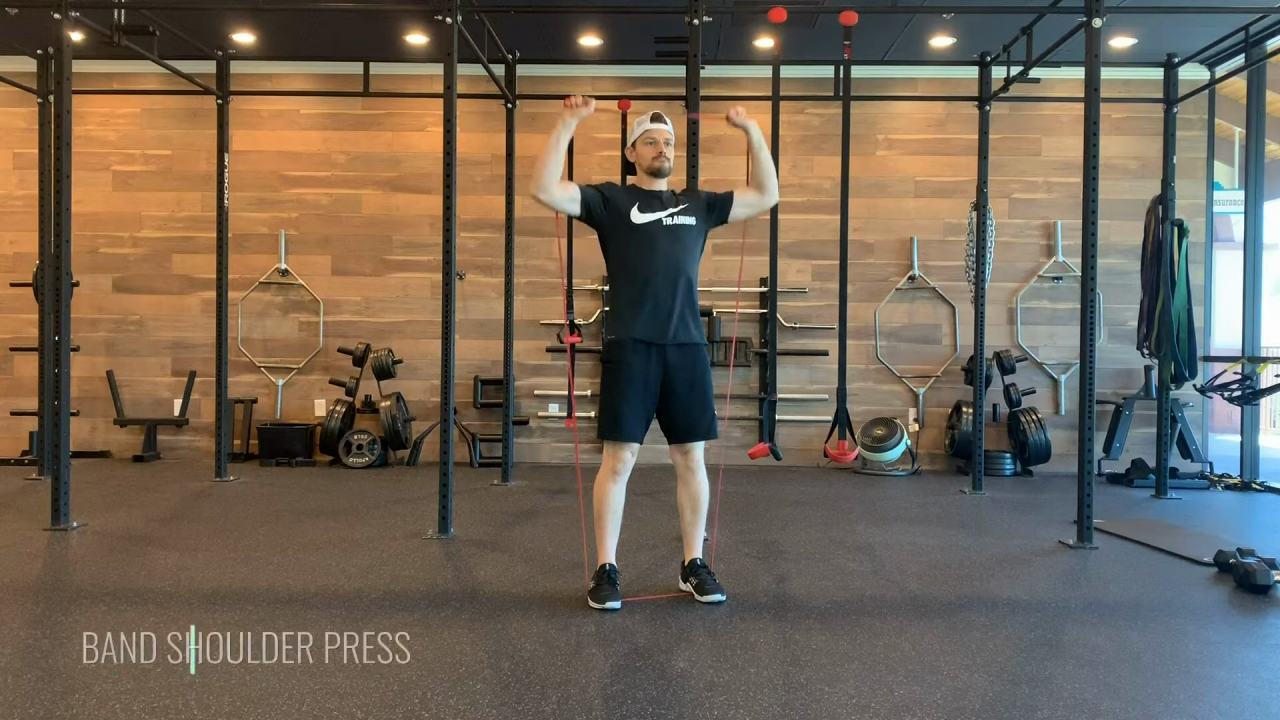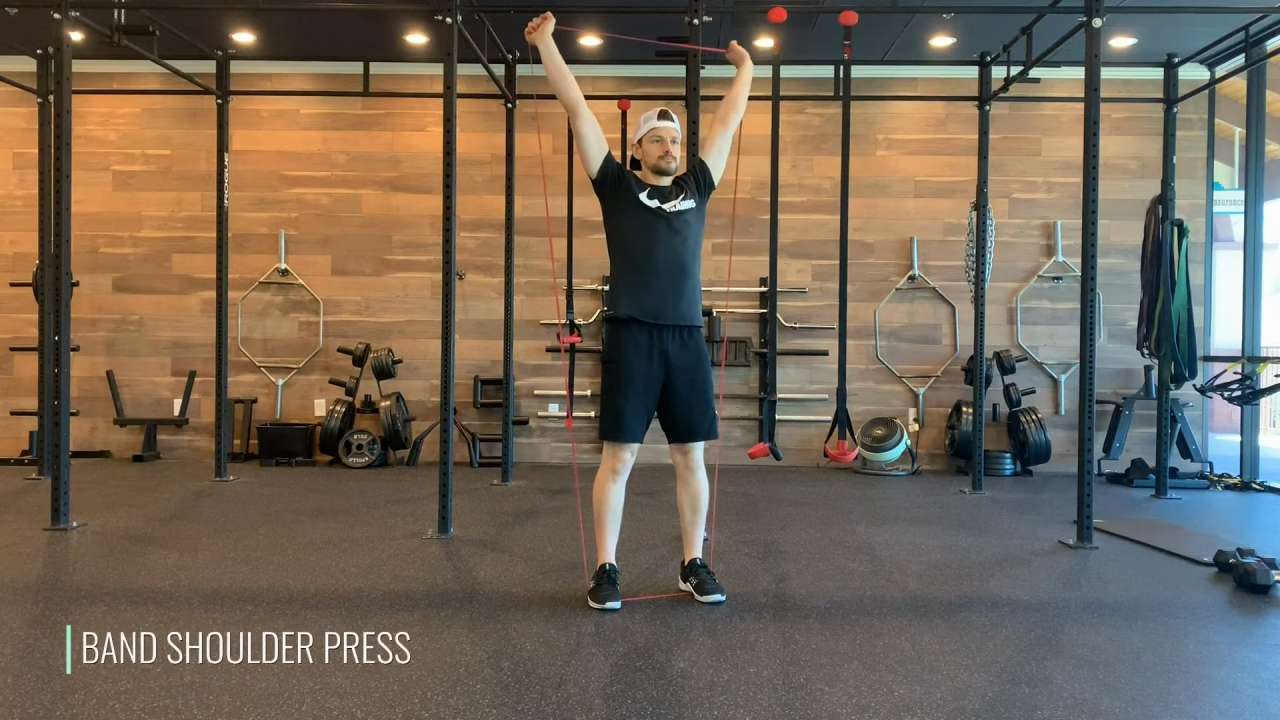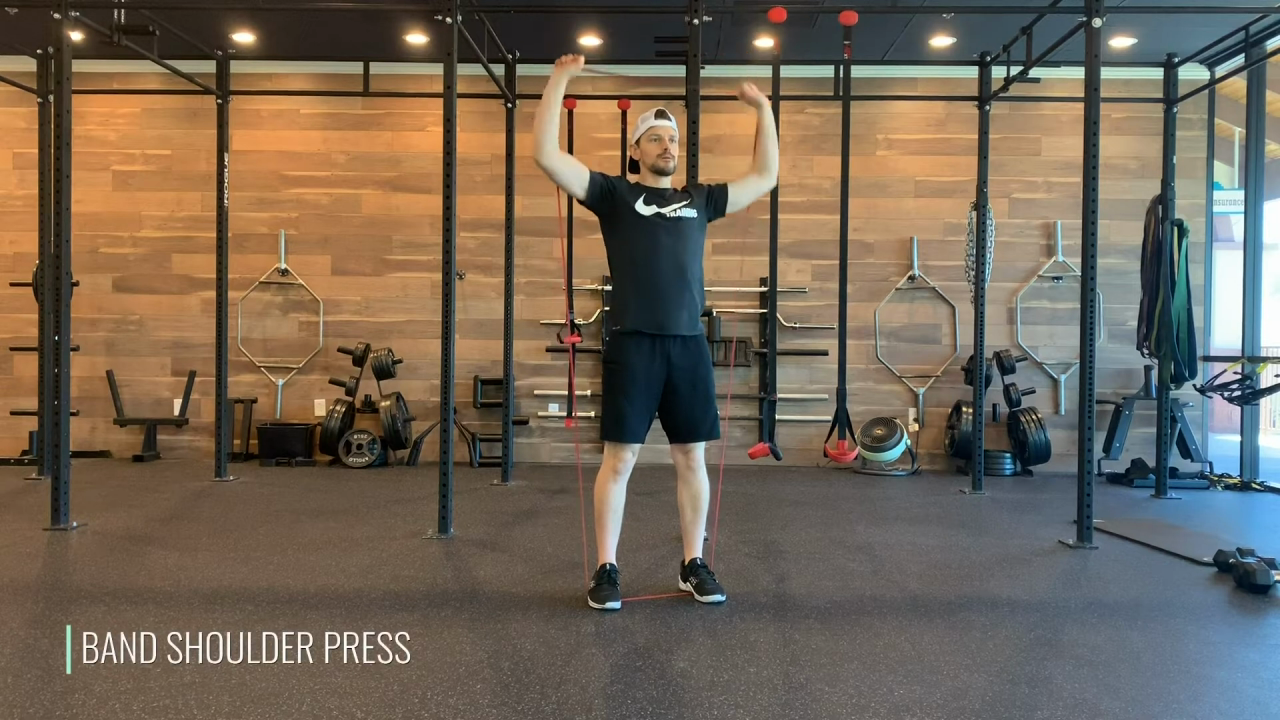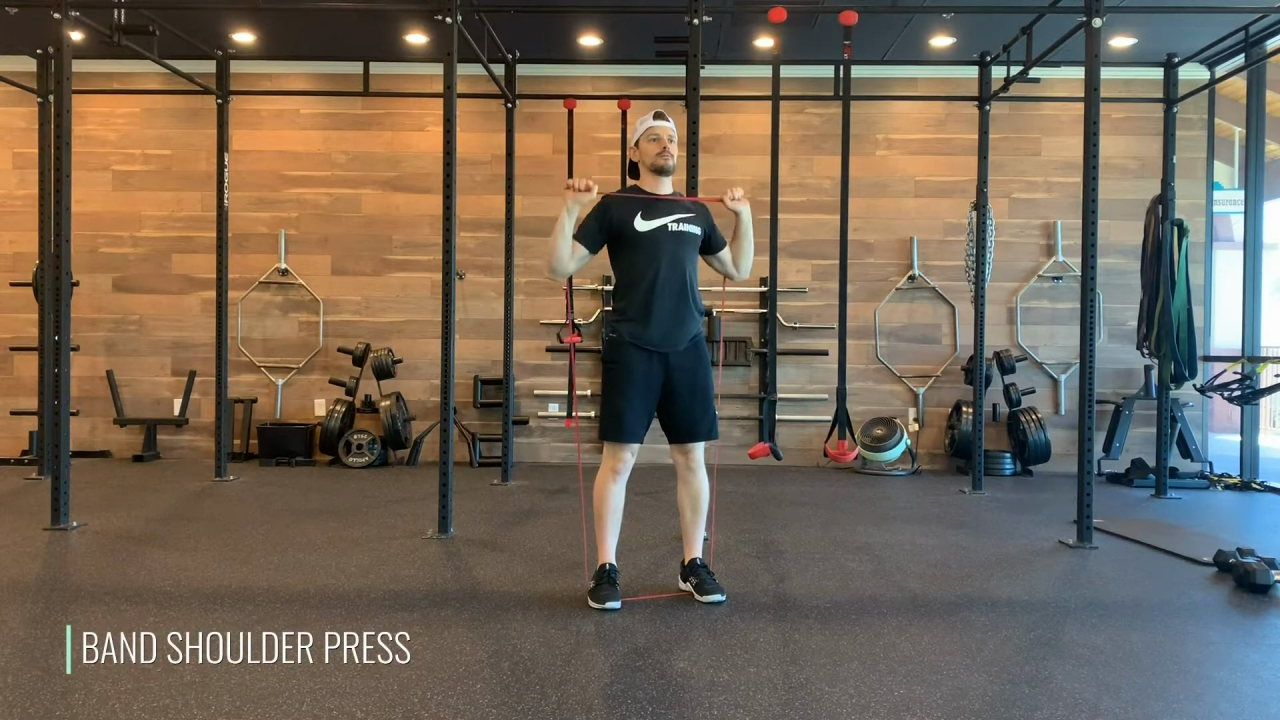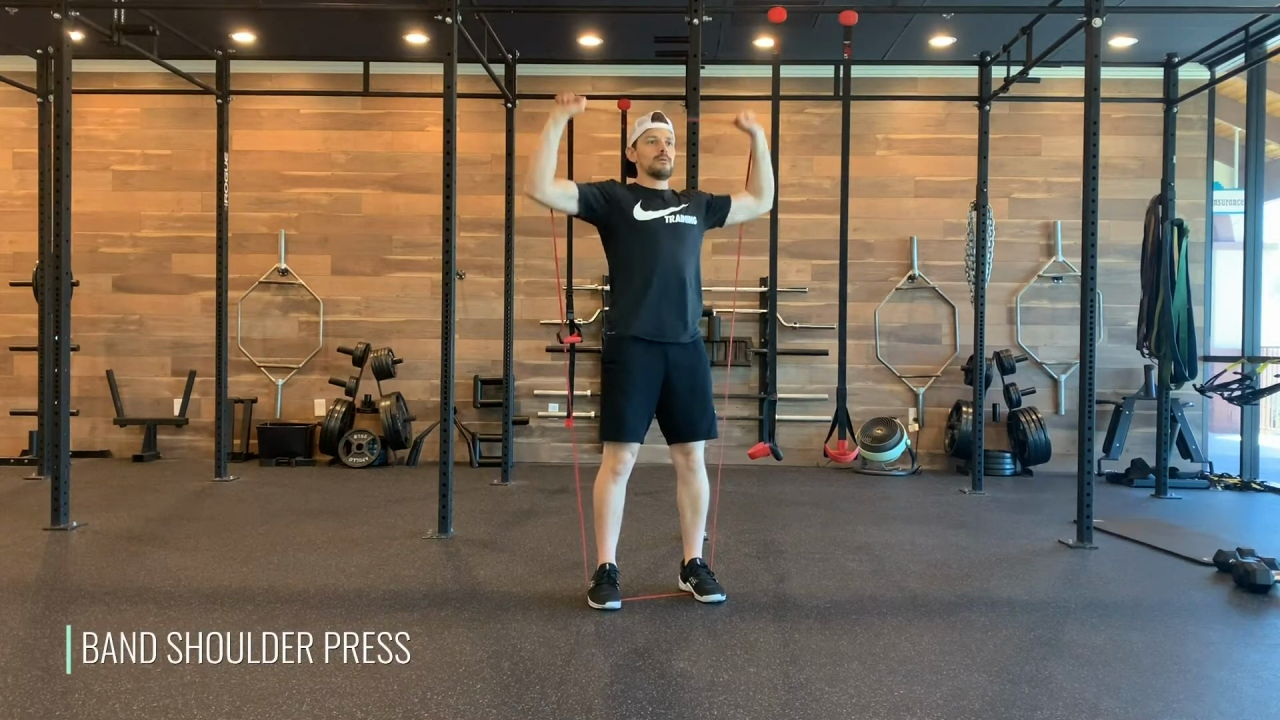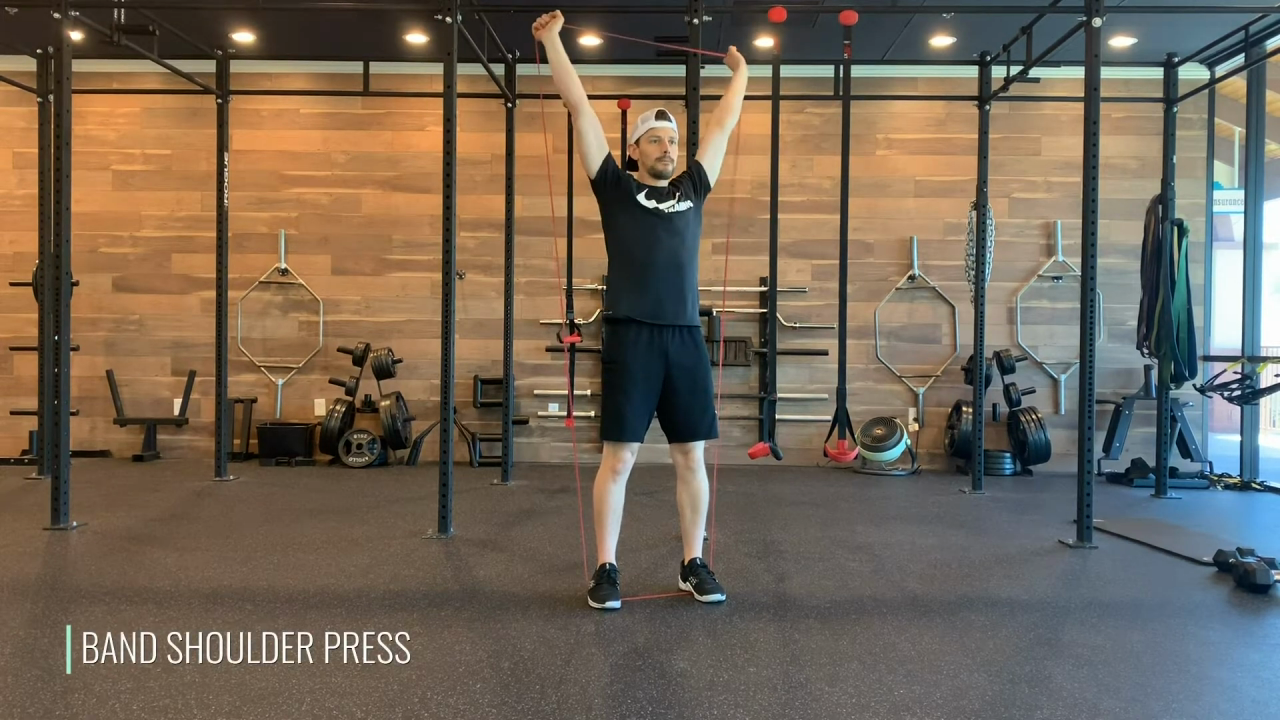
dt=0.5s
person 1, frame 1
left shoulder: (697, 203)
right shoulder: (610, 199)
left elbow: (767, 197)
right elbow: (544, 191)
left wrist: (752, 132)
right wrist: (566, 125)
left hip: (687, 347)
right hip: (630, 347)
left knee: (691, 457)
right knee: (618, 458)
left ankle: (693, 564)
right ankle: (606, 569)
person 1, frame 2
left shoulder: (696, 188)
right shoulder: (617, 187)
left elbow: (728, 121)
right elbow: (577, 108)
left wrist: (744, 66)
right wrist: (545, 43)
left hip: (687, 340)
right hip: (632, 340)
left knee: (690, 457)
right knee: (618, 458)
left ankle: (692, 564)
right ankle: (605, 569)
person 1, frame 3
left shoulder: (700, 201)
right shoulder: (614, 195)
left elbow: (765, 174)
right elbow: (546, 155)
left wrist: (762, 106)
right wrist: (558, 81)
left hip: (689, 346)
right hip: (633, 345)
left knee: (691, 458)
right knee: (619, 459)
left ankle: (694, 563)
right ankle: (606, 568)
person 1, frame 4
left shoulder: (697, 211)
right shoulder: (614, 206)
left elbow: (739, 270)
right elbow: (559, 268)
left wrist: (743, 215)
right wrist: (569, 211)
left hip: (688, 348)
right hip: (632, 348)
left knee: (691, 458)
right knee: (618, 459)
left ankle: (693, 565)
right ankle: (605, 570)
person 1, frame 5
left shoulder: (696, 204)
right shoulder: (611, 198)
left elbow: (760, 201)
right elbow: (539, 189)
left wrist: (757, 139)
right wrist: (558, 120)
left hip: (686, 346)
right hip: (631, 346)
left knee: (691, 457)
right knee: (619, 459)
left ankle: (693, 564)
right ankle: (606, 569)
person 1, frame 6
left shoulder: (692, 189)
right shoulder: (615, 188)
left elbow: (722, 124)
right elbow: (580, 108)
left wrist: (740, 71)
right wrist: (552, 41)
left hip: (686, 340)
right hip: (632, 340)
left knee: (691, 457)
right knee: (618, 458)
left ankle: (693, 564)
right ankle: (606, 568)
